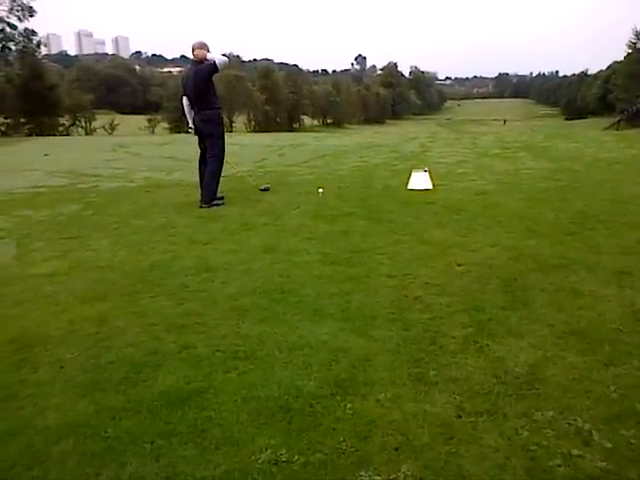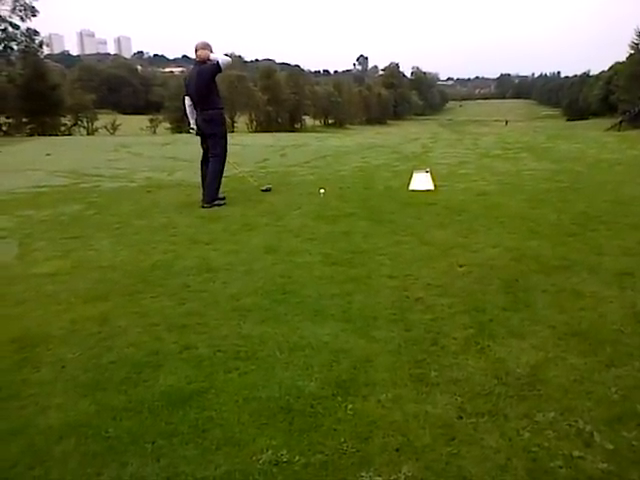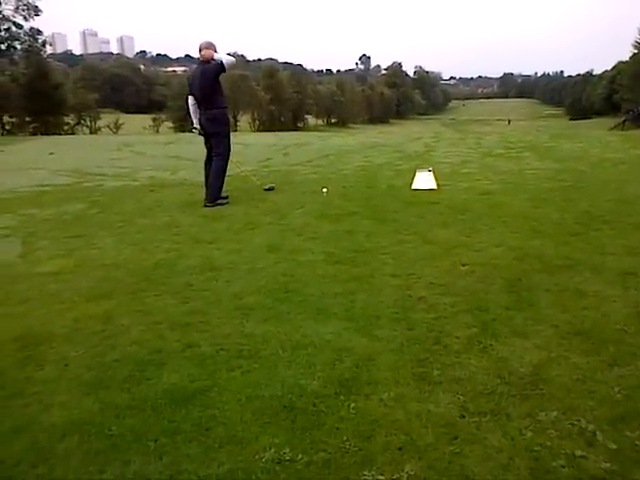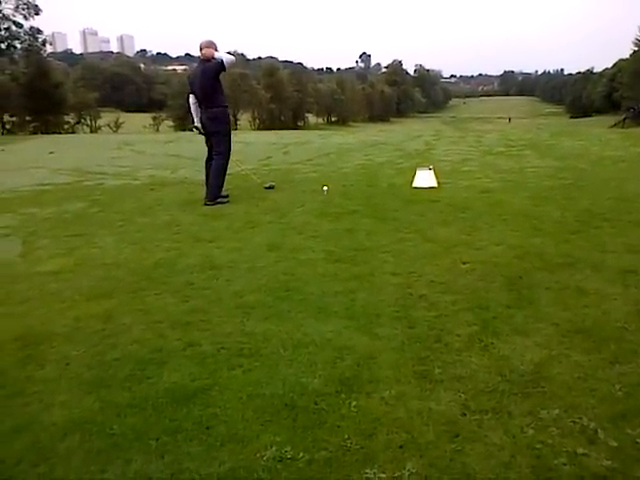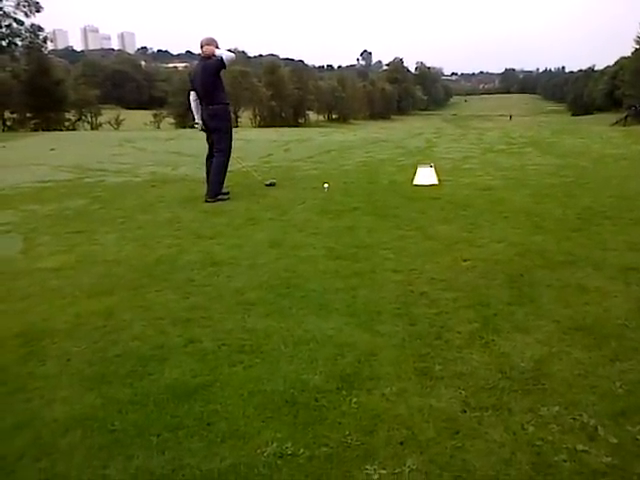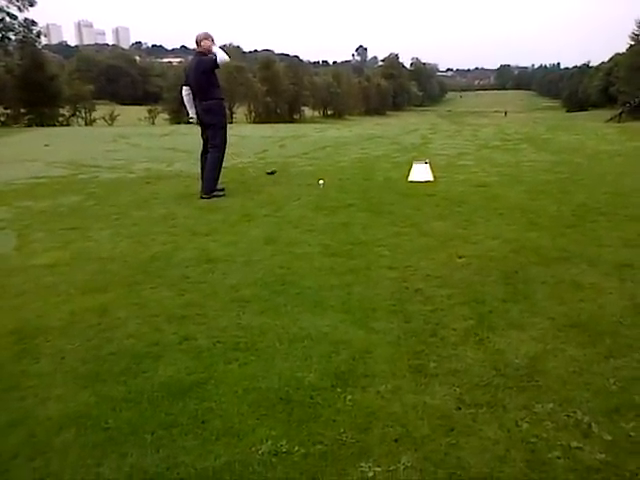
dt=0.2s
person 1, frame 1
left shoulder: (187, 74)
right shoulder: (202, 70)
left elbow: (186, 101)
right elbow: (224, 60)
left wrist: (192, 123)
right wrist: (206, 56)
left hip: (199, 119)
right hip: (211, 117)
left knee: (205, 157)
right knee: (215, 156)
left ankle: (207, 194)
right ankle: (208, 198)
person 1, frame 2
left shoulder: (190, 75)
right shoulder: (205, 70)
left elbow: (188, 101)
right elbow: (227, 60)
left wrist: (193, 123)
right wrist: (210, 56)
left hip: (202, 118)
right hip: (214, 117)
left knee: (208, 157)
right knee: (217, 156)
left ankle: (209, 194)
right ankle: (209, 198)
person 1, frame 3
left shoulder: (194, 74)
right shoulder: (209, 69)
left elbow: (191, 101)
right elbow: (231, 60)
left wrist: (196, 123)
right wrist: (214, 56)
left hip: (205, 118)
right hip: (217, 116)
left knee: (211, 155)
right knee: (220, 156)
left ankle: (212, 193)
right ankle: (212, 197)
person 1, frame 4
left shoulder: (195, 73)
right shoulder: (210, 68)
left elbow: (192, 100)
right elbow: (231, 59)
left wrist: (197, 122)
right wrist: (214, 54)
left hip: (206, 116)
right hip: (218, 115)
left knee: (212, 154)
right knee: (221, 154)
left ankle: (212, 191)
right ankle: (212, 196)
person 1, frame 5
left shoulder: (196, 70)
right shoulder: (210, 65)
left elbow: (193, 97)
right elbow: (231, 56)
left wrist: (198, 119)
right wrist: (215, 52)
left hip: (207, 114)
right hip: (219, 112)
left knee: (213, 152)
right knee: (221, 152)
left ankle: (213, 188)
right ankle: (213, 193)
person 1, frame 6
left shoulder: (192, 64)
right shoulder: (204, 61)
left elbow: (186, 91)
right elbow: (224, 60)
left wrist: (192, 113)
right wrist: (213, 49)
left hip: (202, 110)
right hip: (214, 108)
left knee: (208, 147)
right knee: (216, 148)
left ankle: (208, 185)
right ankle: (208, 189)
